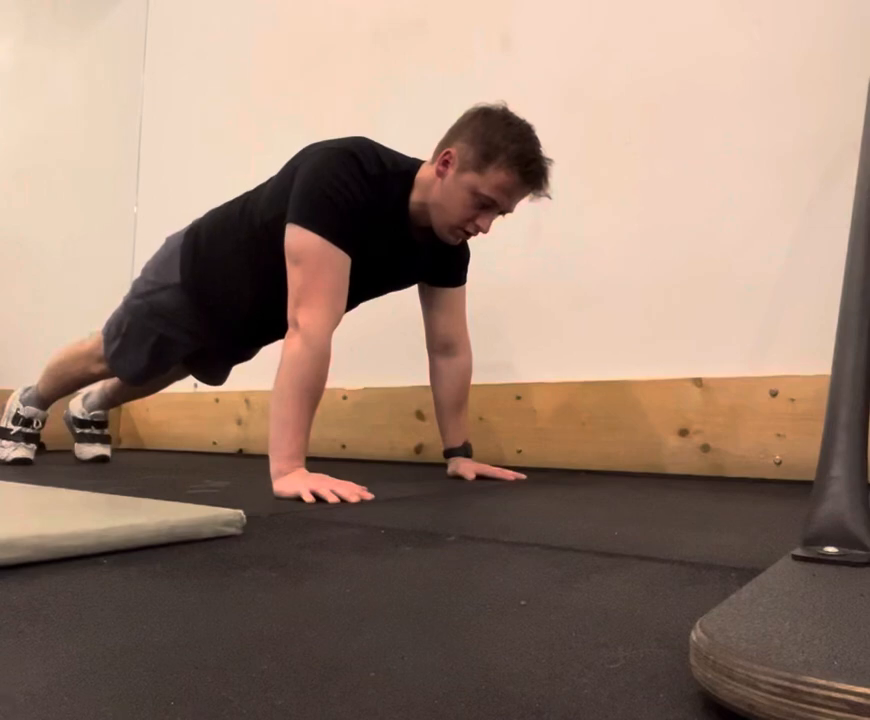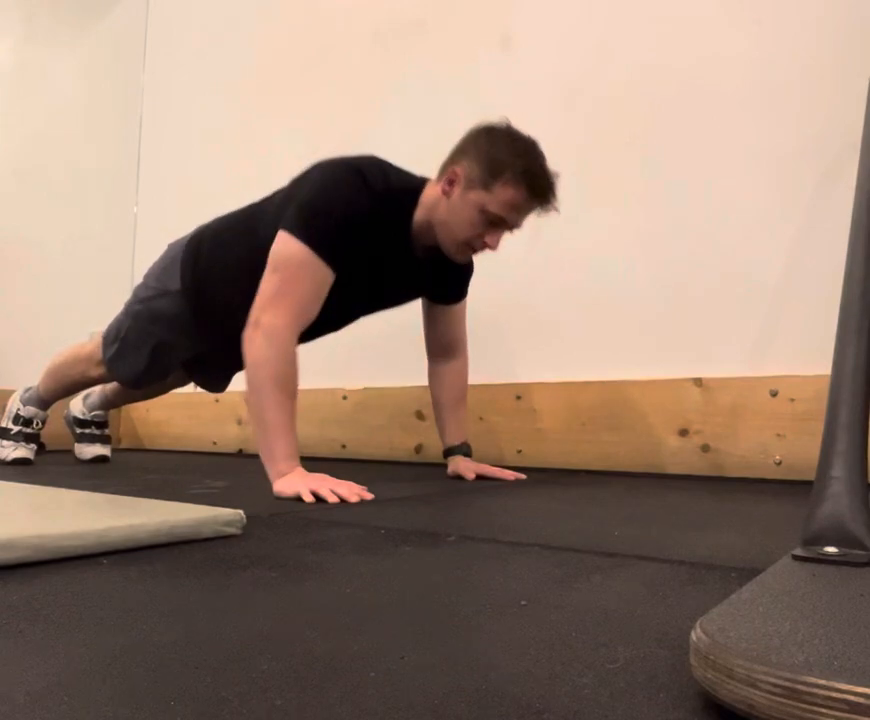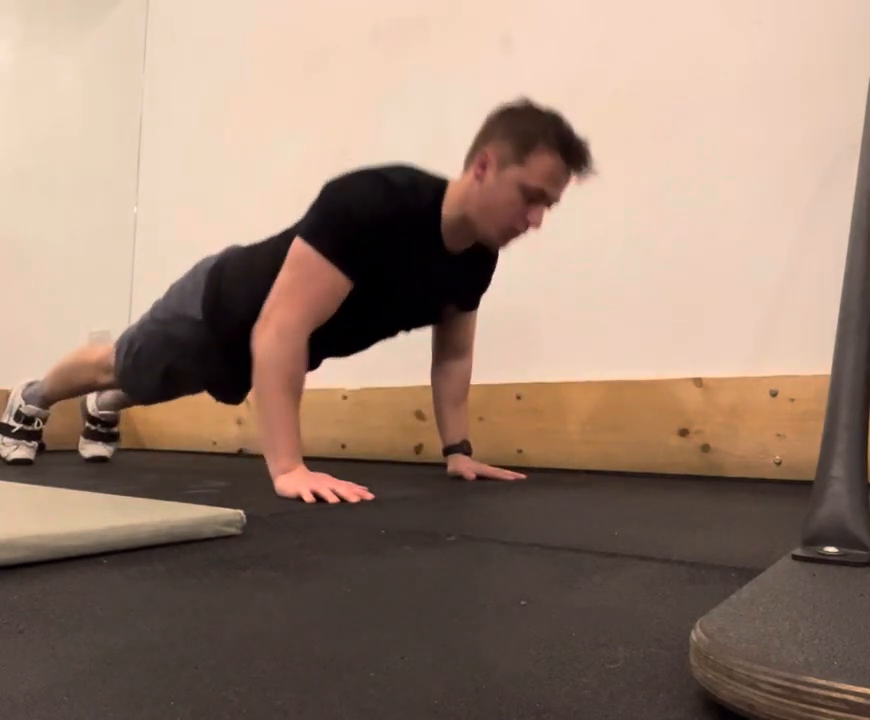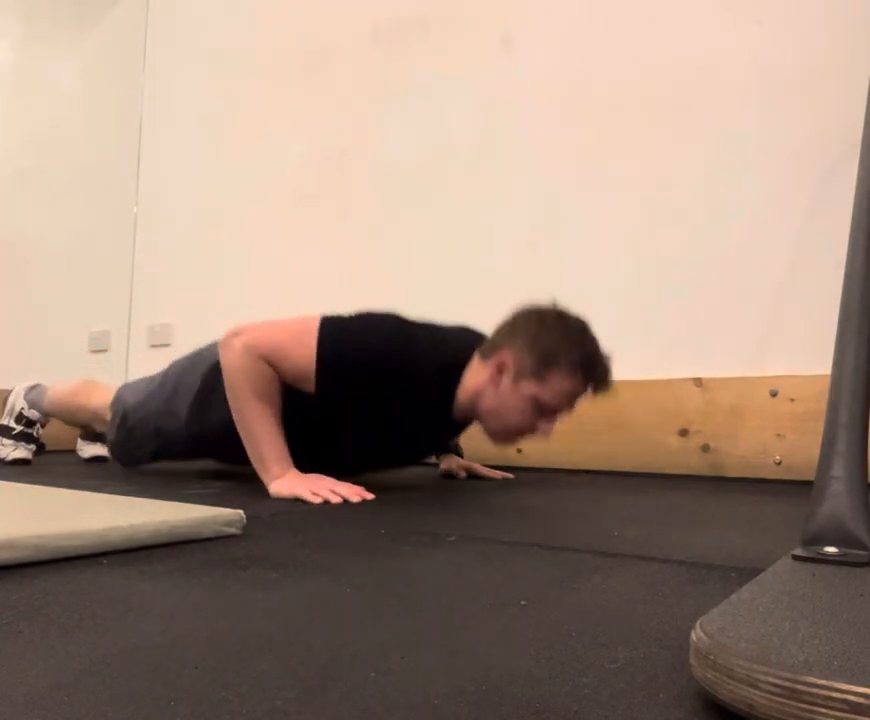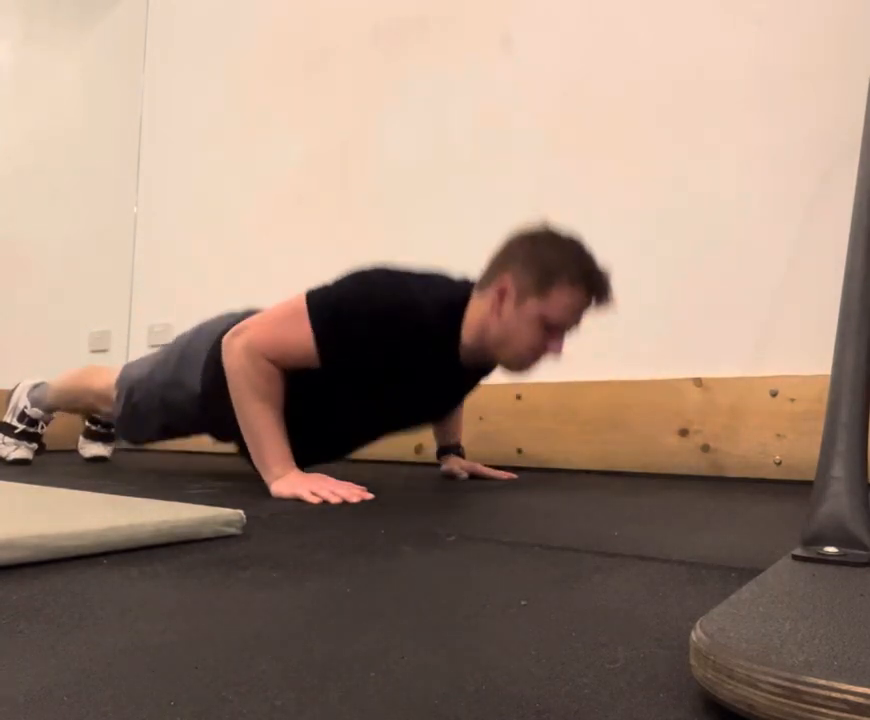
dt=1s
person 1, frame 1
left shoulder: (446, 238)
right shoulder: (341, 175)
left elbow: (449, 348)
right elbow: (310, 328)
left wrist: (458, 452)
right wrist: (287, 469)
left hip: (245, 320)
right hip: (193, 278)
left knee: (157, 377)
right knee: (111, 358)
left ankle: (89, 411)
person 1, frame 2
left shoulder: (450, 251)
right shoulder: (349, 197)
left elbow: (448, 355)
right elbow: (272, 329)
left wrist: (456, 450)
right wrist: (285, 469)
left hip: (241, 320)
right hip: (194, 284)
left knee: (151, 383)
right knee: (108, 361)
left ankle: (91, 413)
person 1, frame 3
left shoulder: (477, 245)
right shoulder: (376, 204)
left elbow: (452, 349)
right elbow: (281, 332)
left wrist: (455, 448)
right wrist: (287, 467)
left hip: (259, 335)
right hip: (218, 303)
left knee: (150, 391)
right knee: (129, 371)
left ankle: (100, 414)
person 1, frame 4
left shoulder: (469, 368)
right shoulder: (397, 359)
right elbow: (242, 345)
left wrist: (444, 449)
right wrist: (280, 474)
left hip: (269, 395)
right hip: (215, 399)
right knee: (117, 416)
person 1, frame 5
left shoulder: (483, 329)
right shoulder: (394, 307)
right elbow: (244, 343)
left wrist: (450, 450)
right wrist: (282, 473)
left hip: (261, 382)
right hip: (219, 369)
right knee: (121, 402)
left ankle: (97, 423)
